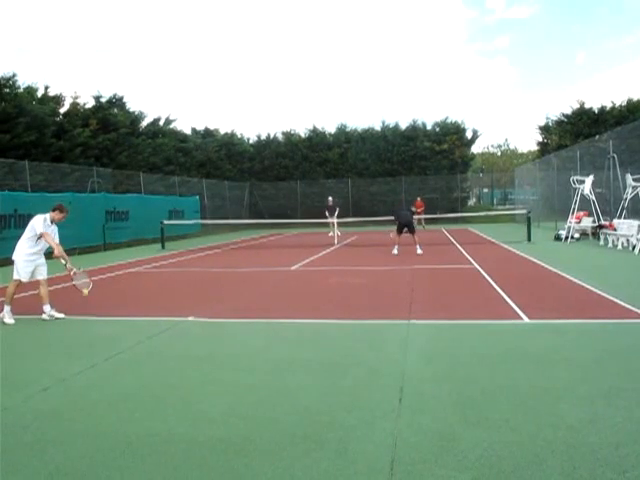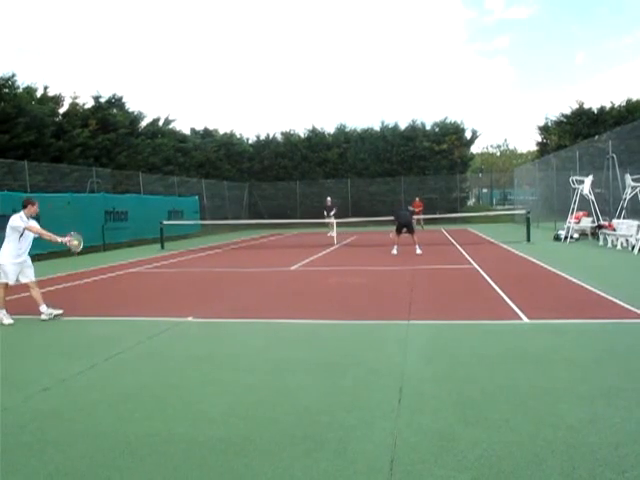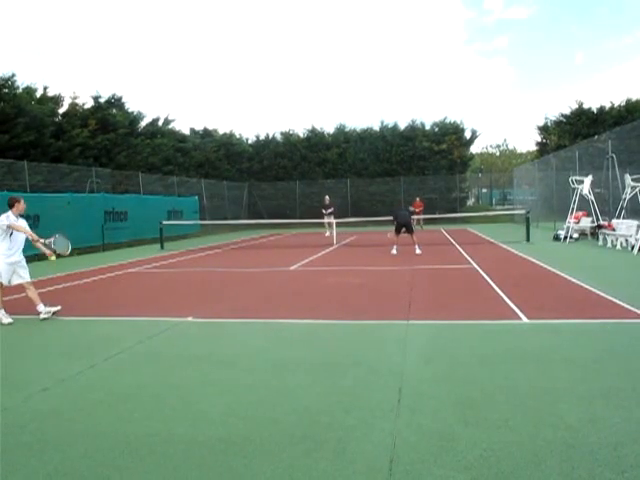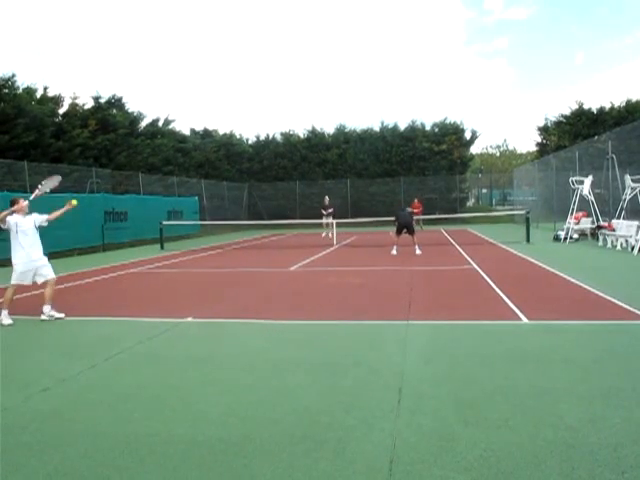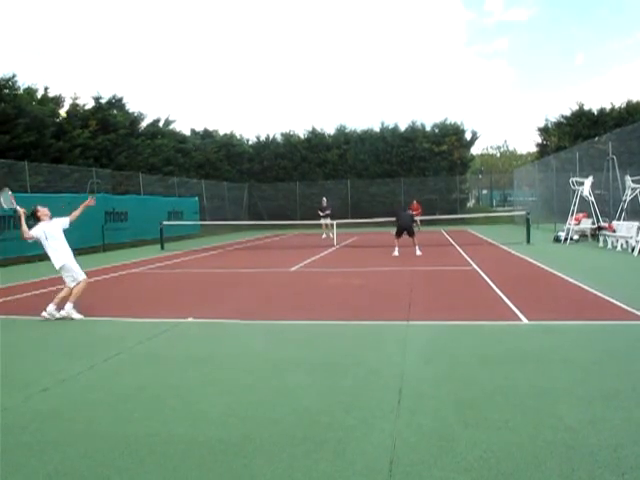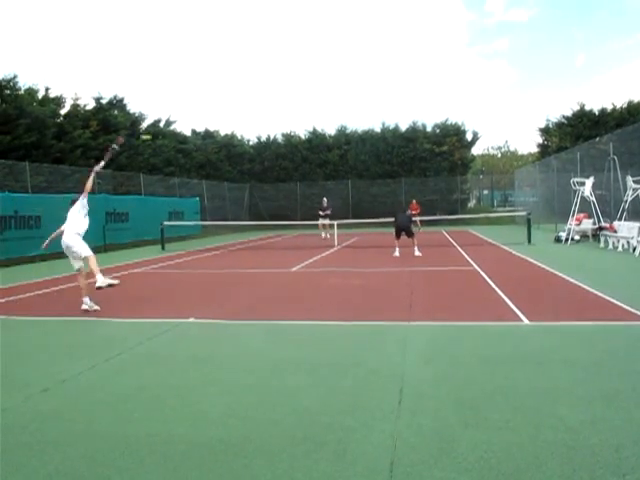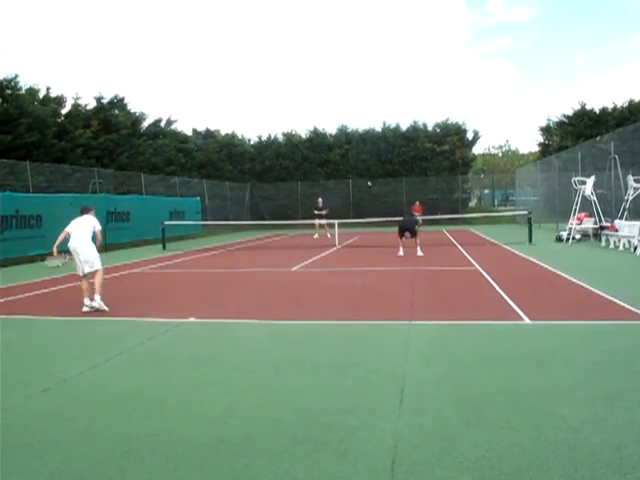
dt=0.4s
person 1, frame 1
left shoulder: (54, 228)
right shoulder: (40, 219)
left elbow: (58, 245)
right elbow: (45, 235)
left wrist: (67, 261)
right wrist: (55, 249)
left hip: (38, 257)
right hip: (24, 255)
left knee: (43, 282)
right knee: (16, 282)
left ankle: (47, 311)
person 1, frame 2
left shoulder: (32, 222)
right shoulder: (15, 219)
left elbow: (43, 235)
right elbow: (31, 229)
left wrist: (61, 240)
right wrist: (54, 236)
left hip: (24, 260)
left knee: (32, 284)
left ankle: (45, 311)
person 1, frame 3
left shoulder: (22, 222)
left elbow: (32, 238)
right elbow: (13, 226)
left wrist: (45, 250)
right wrist: (30, 234)
left hip: (18, 260)
left knee: (28, 284)
left ankle: (43, 310)
person 1, frame 4
left shoulder: (33, 217)
right shoulder: (11, 220)
left elbow: (50, 217)
left wrist: (66, 208)
right wrist: (12, 210)
left hip: (38, 258)
right hip: (22, 260)
left knee: (51, 280)
right knee: (13, 286)
left ankle: (47, 311)
person 1, frame 5
left shoulder: (56, 221)
right shoulder: (39, 229)
left elbow: (71, 217)
right elbow: (26, 235)
left wrist: (84, 205)
right wrist: (22, 217)
left hip: (68, 259)
right hip: (62, 260)
left knee: (69, 287)
right knee: (82, 280)
left ankle: (50, 309)
right ankle: (68, 309)
person 1, frame 6
left shoulder: (73, 215)
right shoulder: (79, 207)
left elbow: (60, 230)
right elbow: (87, 189)
left wrist: (49, 239)
right wrist: (94, 172)
left hip: (68, 241)
right hip: (72, 237)
left knee: (81, 272)
right knee: (90, 256)
left ankle: (86, 302)
right ankle: (100, 280)
person 1, frame 7
left shoulder: (74, 221)
right shoulder: (93, 219)
left elbow: (64, 233)
right elbow: (99, 238)
left wrist: (55, 245)
right wrist: (96, 248)
left hip: (73, 245)
right hip: (85, 244)
left knee: (84, 275)
right knee: (98, 270)
left ankle: (87, 303)
right ankle: (97, 300)
